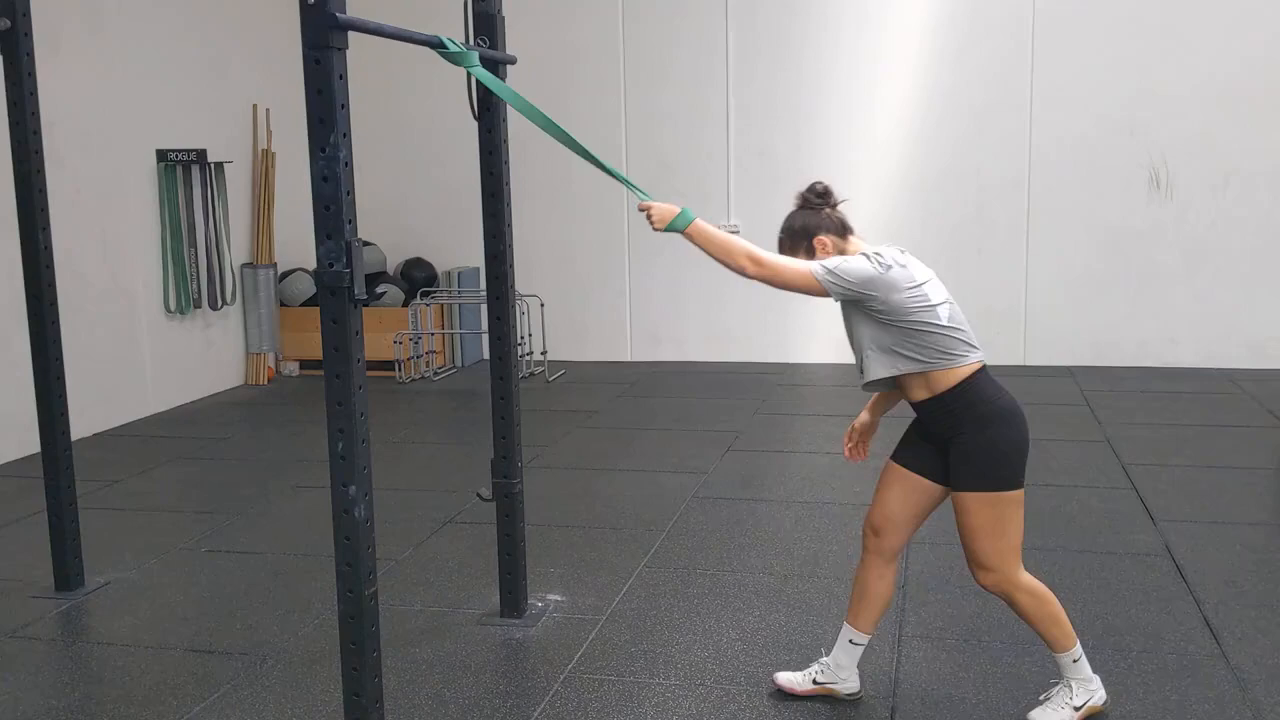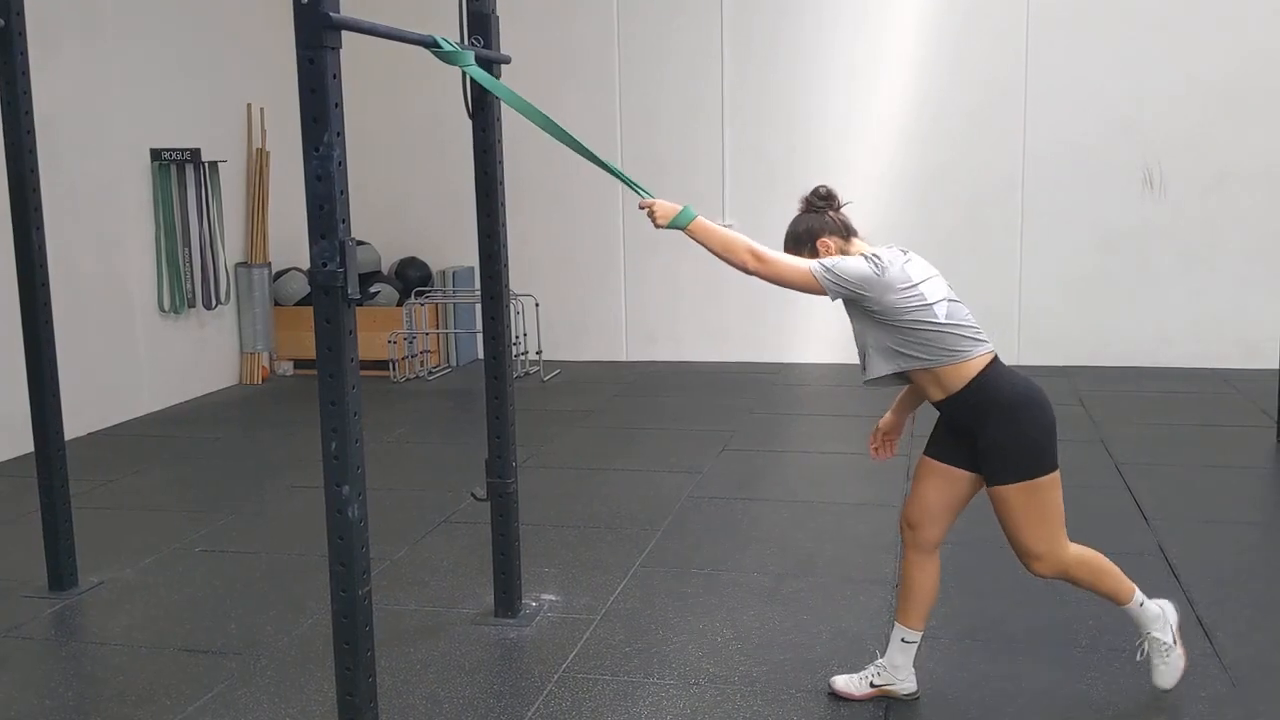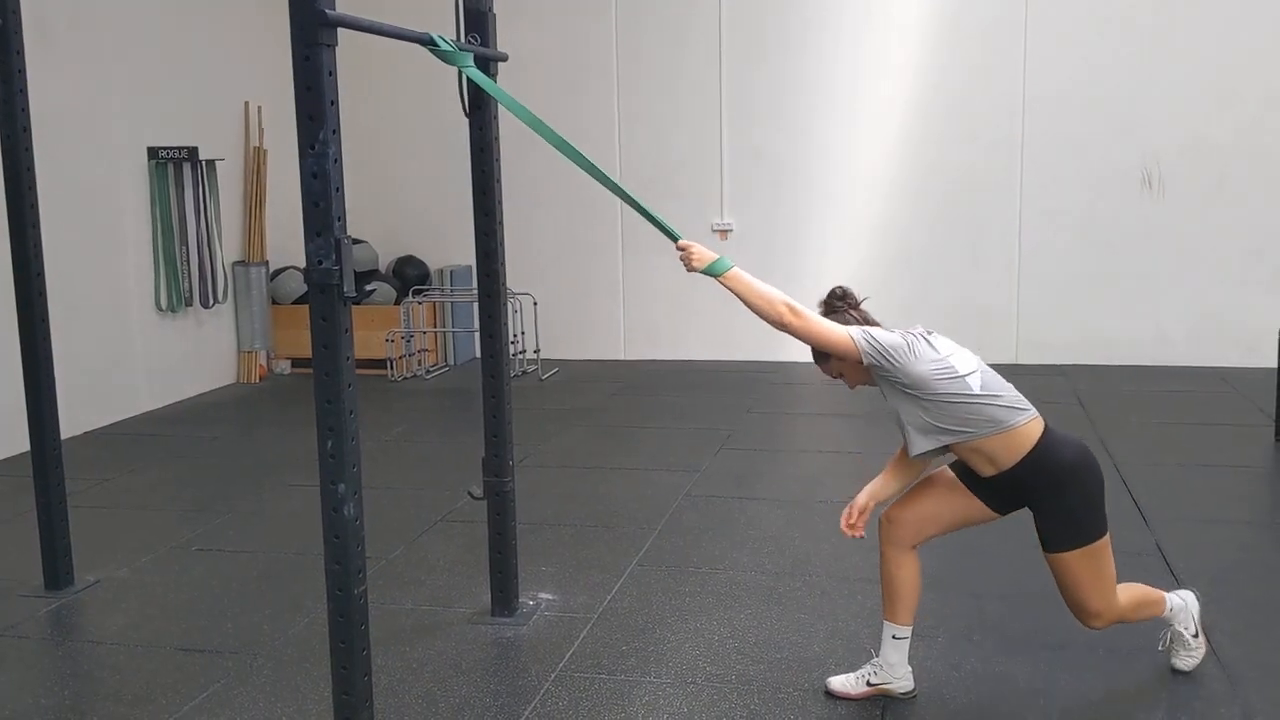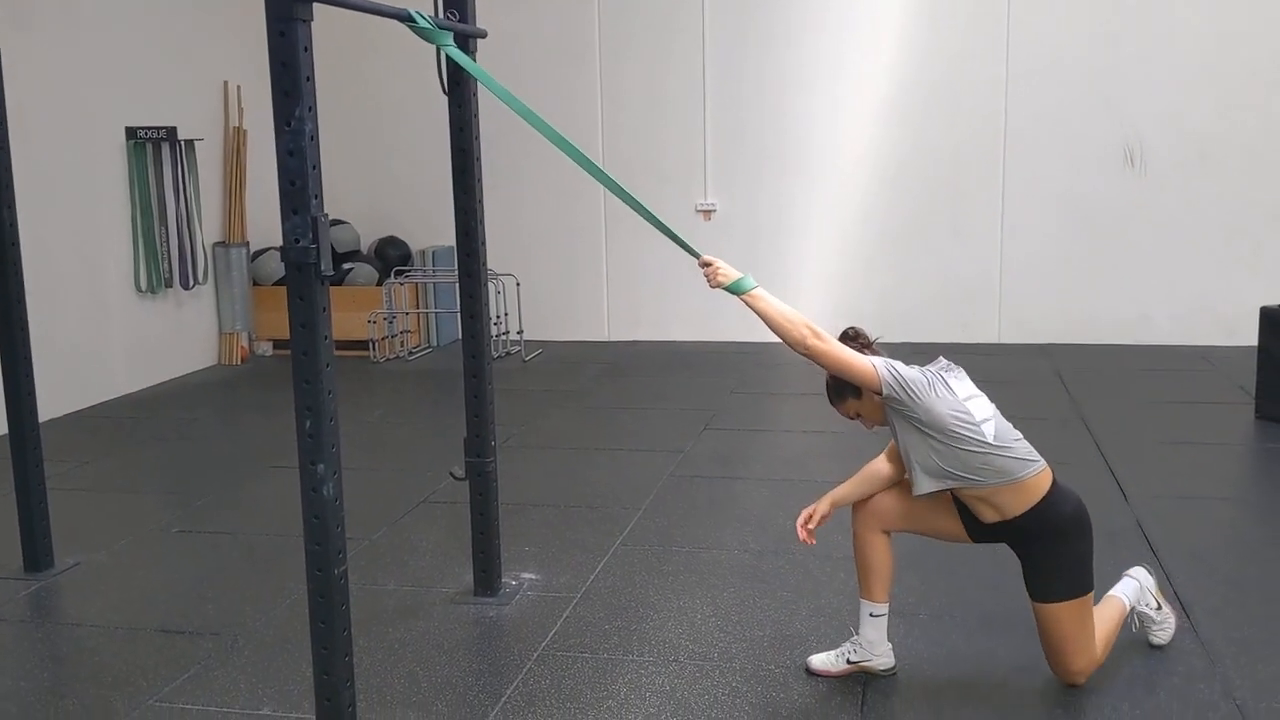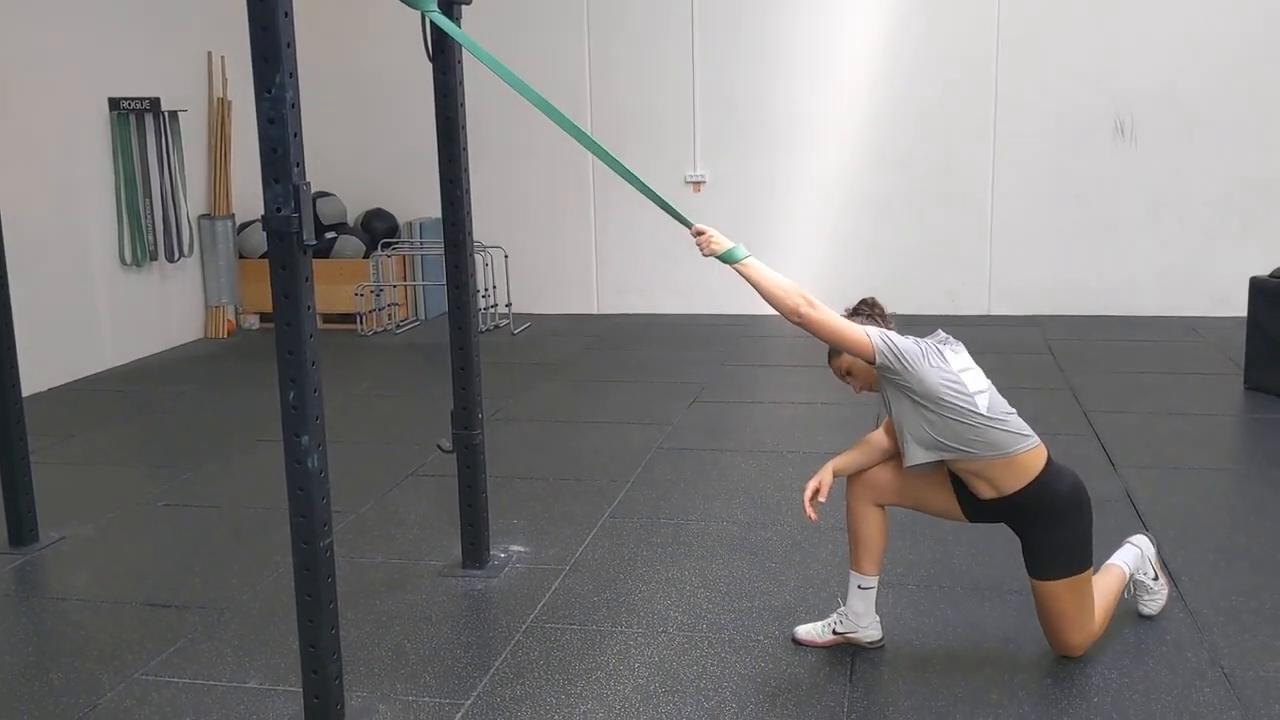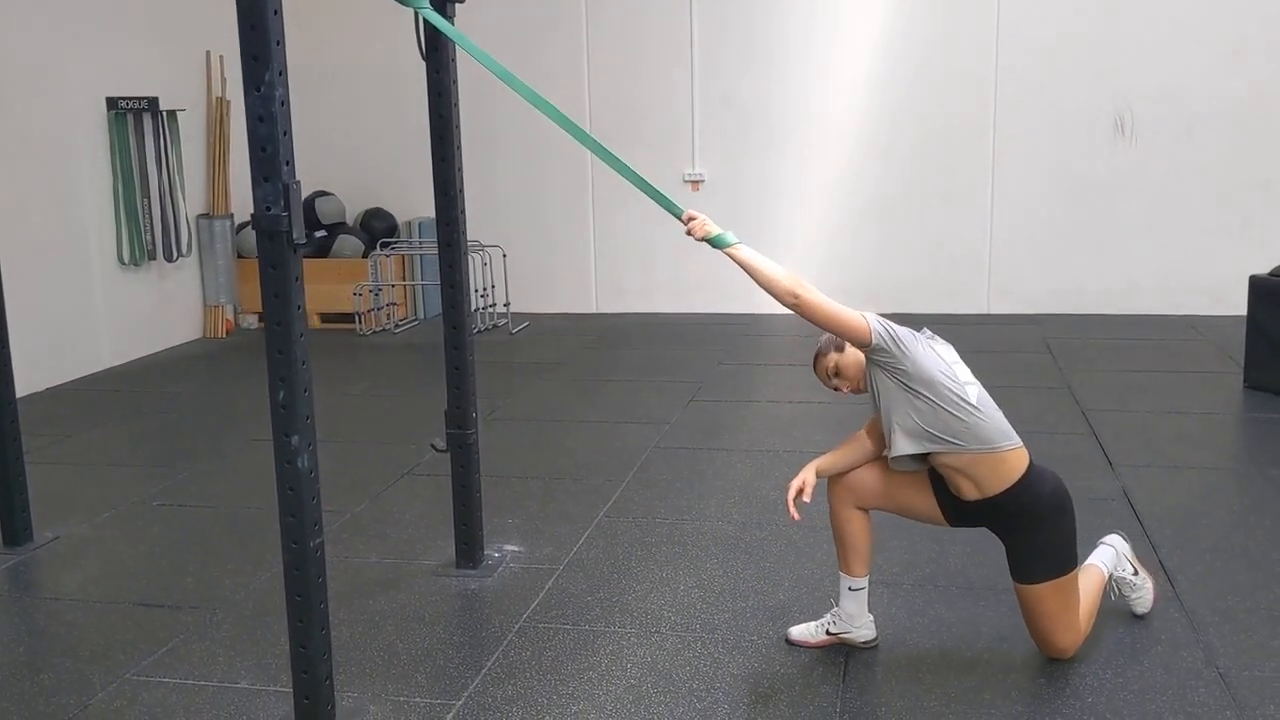
dt=0.7s
person 1, frame 1
left shoulder: (867, 273)
right shoulder: (884, 265)
left elbow: (757, 266)
left wrist: (681, 219)
right wrist: (873, 412)
left hip: (984, 425)
right hip: (939, 424)
left knee: (995, 571)
right knee: (880, 537)
right ankle: (838, 671)
person 1, frame 2
left shoulder: (866, 272)
right shoulder: (892, 262)
left elbow: (756, 261)
left wrist: (682, 218)
right wrist: (898, 415)
left hip: (1008, 415)
right hip: (965, 417)
left knee: (1044, 556)
right knee: (918, 531)
left ankle: (1153, 619)
right ankle: (896, 671)
person 1, frame 3
left shoulder: (895, 351)
right shoulder: (903, 365)
left elbow: (792, 317)
right elbow: (916, 454)
left wrist: (719, 267)
right wrist: (867, 498)
left hip: (1058, 475)
right hip: (1003, 471)
left knee: (1095, 610)
right knee: (897, 527)
left ankle: (1176, 607)
right ankle: (892, 670)
person 1, frame 4
left shoulder: (913, 387)
right shoulder: (912, 399)
left elbow: (812, 341)
right elbow: (894, 463)
left wrist: (742, 285)
right wrist: (830, 501)
left hip: (1050, 524)
right hip: (990, 508)
left knee: (1074, 669)
right knee: (871, 510)
left ankle: (1134, 591)
right ankle: (872, 648)
person 1, frame 5
left shoulder: (907, 356)
right shoulder: (905, 376)
left elbow: (803, 310)
right elbow: (889, 438)
left wrist: (733, 254)
right wrist: (833, 467)
left hip: (1048, 502)
right hip: (985, 490)
left knee: (1071, 643)
right knee: (865, 482)
left ankle: (1131, 560)
right ankle: (860, 621)
person 1, frame 6
left shoulder: (897, 348)
right shoulder: (891, 377)
left elbow: (798, 296)
right elbow: (873, 440)
left wrist: (724, 240)
right wrist: (815, 468)
left hip: (1030, 506)
right hip: (964, 493)
left knee: (1060, 646)
right knee: (846, 485)
left ankle: (1109, 560)
right ankle: (852, 621)
